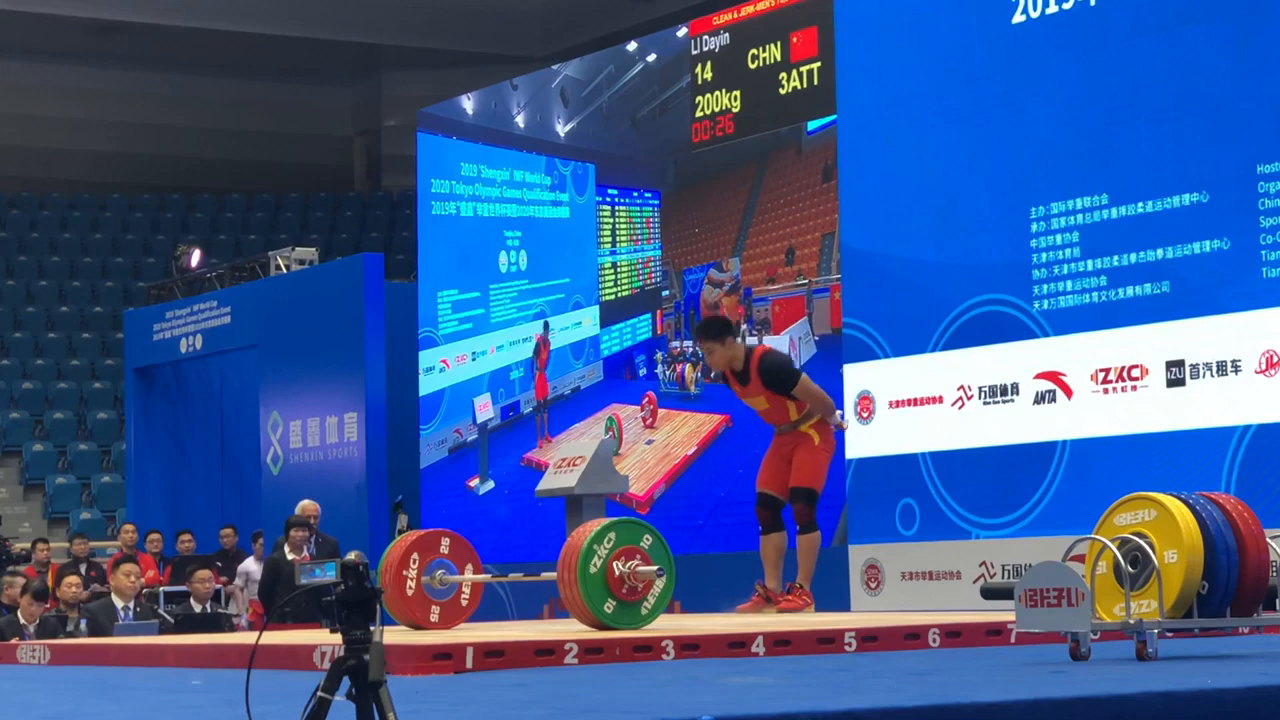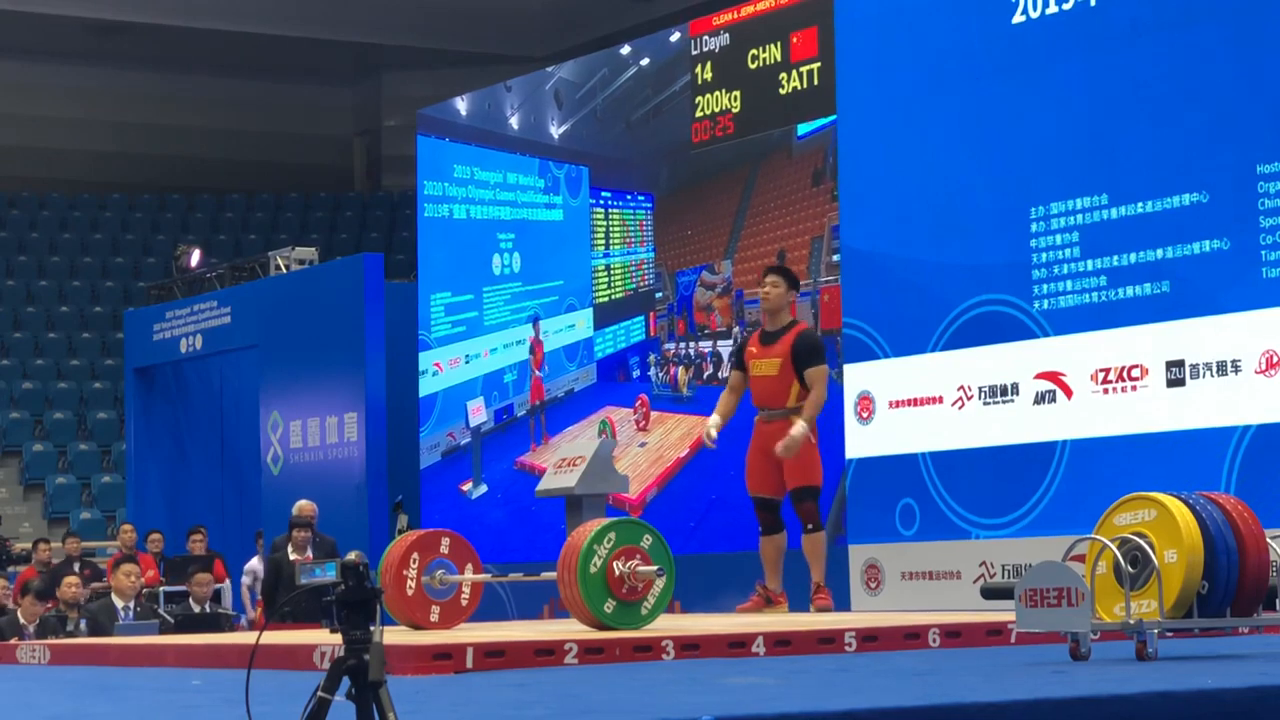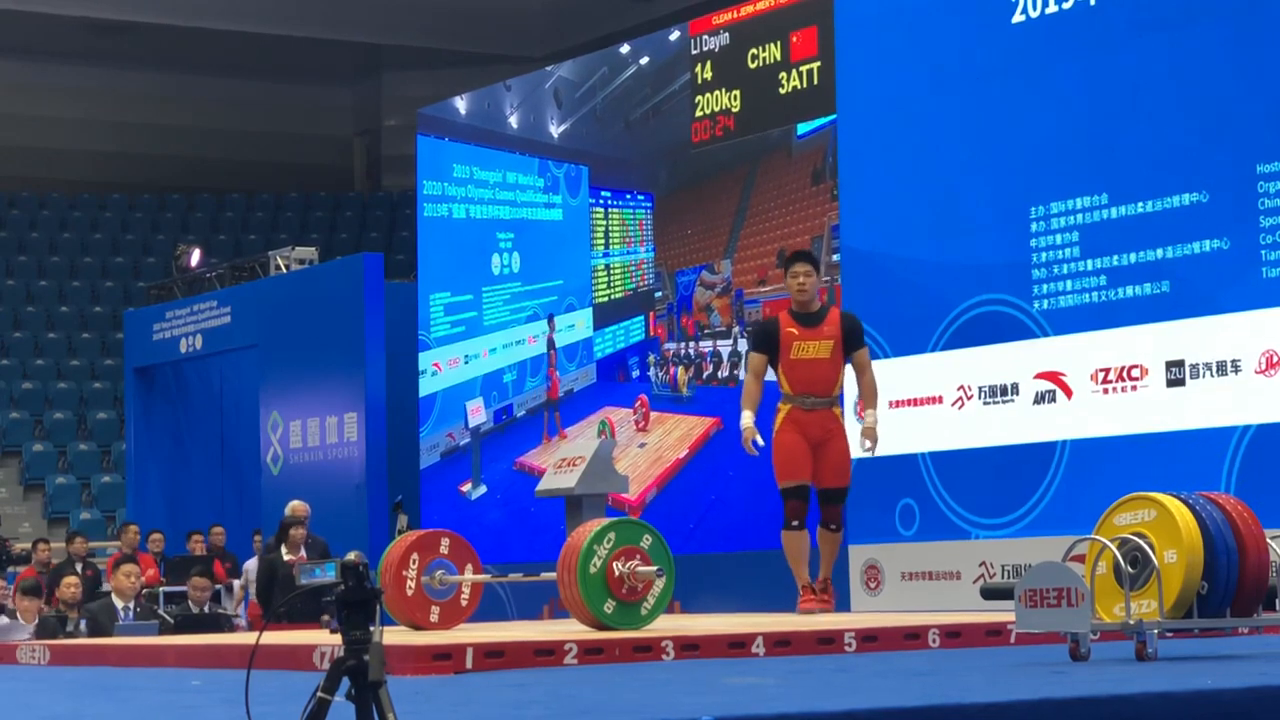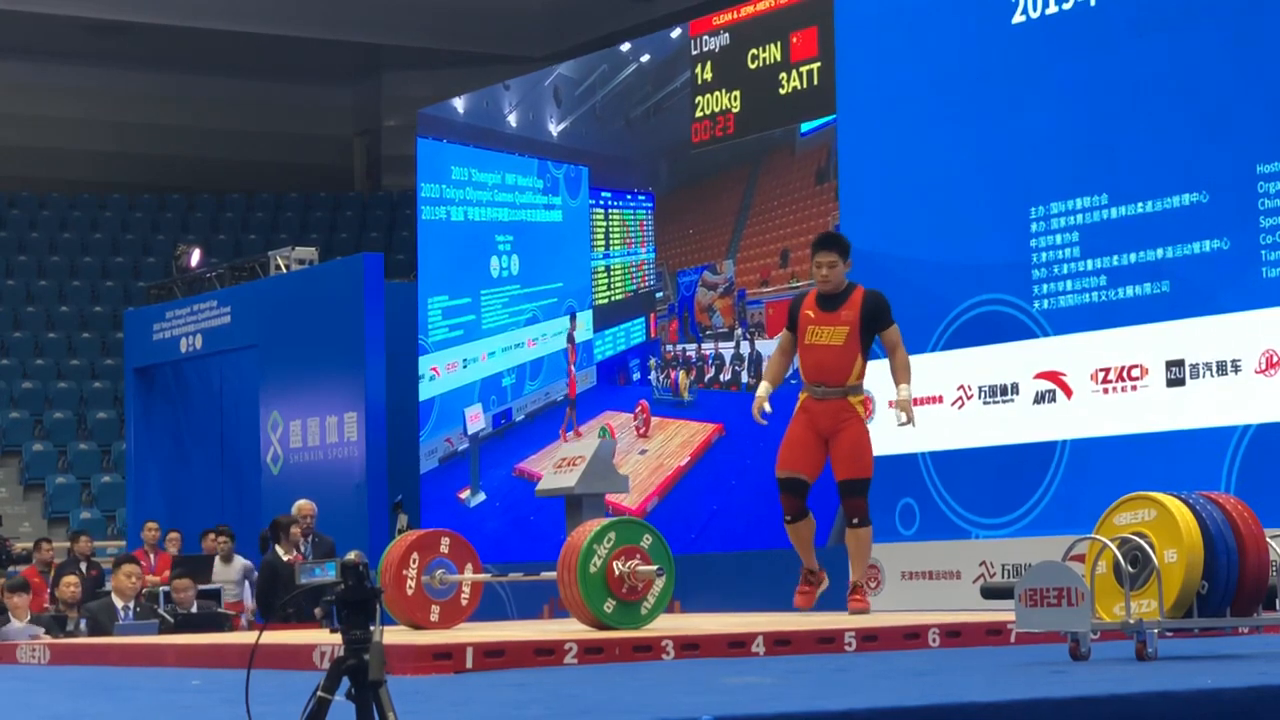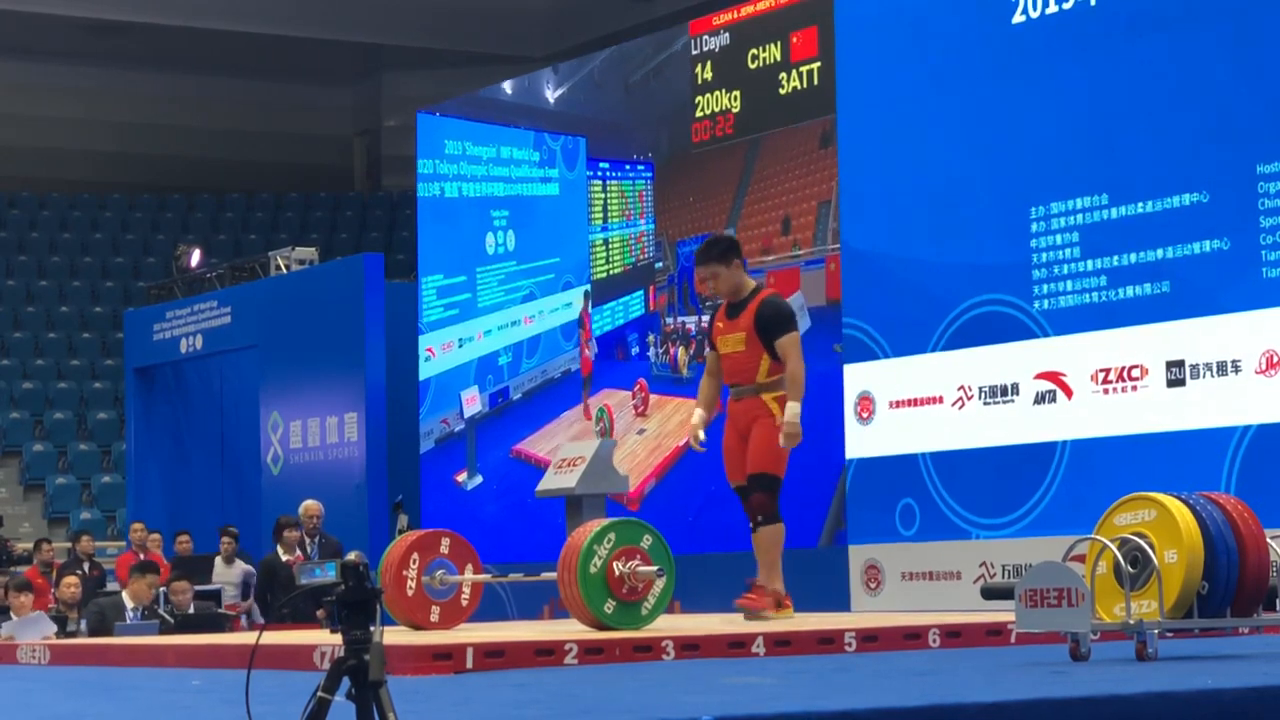
dt=1s
person 1, frame 1
left shoulder: (771, 364)
right shoulder: (728, 372)
left elbow: (816, 396)
left wrist: (833, 420)
left hip: (811, 433)
right hip: (782, 436)
left knee: (802, 507)
right knee: (765, 509)
left ankle: (803, 589)
right ankle: (771, 590)
person 1, frame 2
left shoulder: (805, 339)
right shoulder: (747, 344)
left elbow: (819, 391)
right elbow: (733, 389)
left wrist: (799, 430)
right wrist: (715, 421)
left hip: (797, 432)
right hip: (763, 431)
left knee: (807, 507)
right knee: (765, 513)
left ankle: (819, 588)
right ankle: (772, 592)
person 1, frame 3
left shoulder: (845, 323)
right shoulder: (770, 328)
left elbow: (864, 371)
right elbow: (754, 376)
left wrist: (869, 419)
right wrist: (747, 420)
left hip: (830, 421)
right hip: (790, 422)
left knee: (833, 509)
right knee: (795, 507)
left ankle: (825, 581)
right ankle: (805, 589)
person 1, frame 4
left shoulder: (870, 302)
right shoulder: (801, 304)
left elbow: (895, 349)
right elbow: (784, 351)
left wrist: (903, 392)
right wrist: (764, 390)
left hip: (848, 410)
right hip: (808, 408)
left knee: (854, 500)
right knee: (790, 493)
left ankle: (857, 587)
right ankle: (811, 571)
person 1, frame 5
left shoulder: (772, 307)
right shoulder: (718, 317)
left elbow: (794, 362)
right elbow: (712, 372)
left wrist: (792, 413)
right wrist: (699, 415)
left hip: (768, 409)
right hip: (736, 412)
left knee: (763, 497)
right knee: (751, 504)
left ankle: (764, 587)
right ankle: (776, 595)
